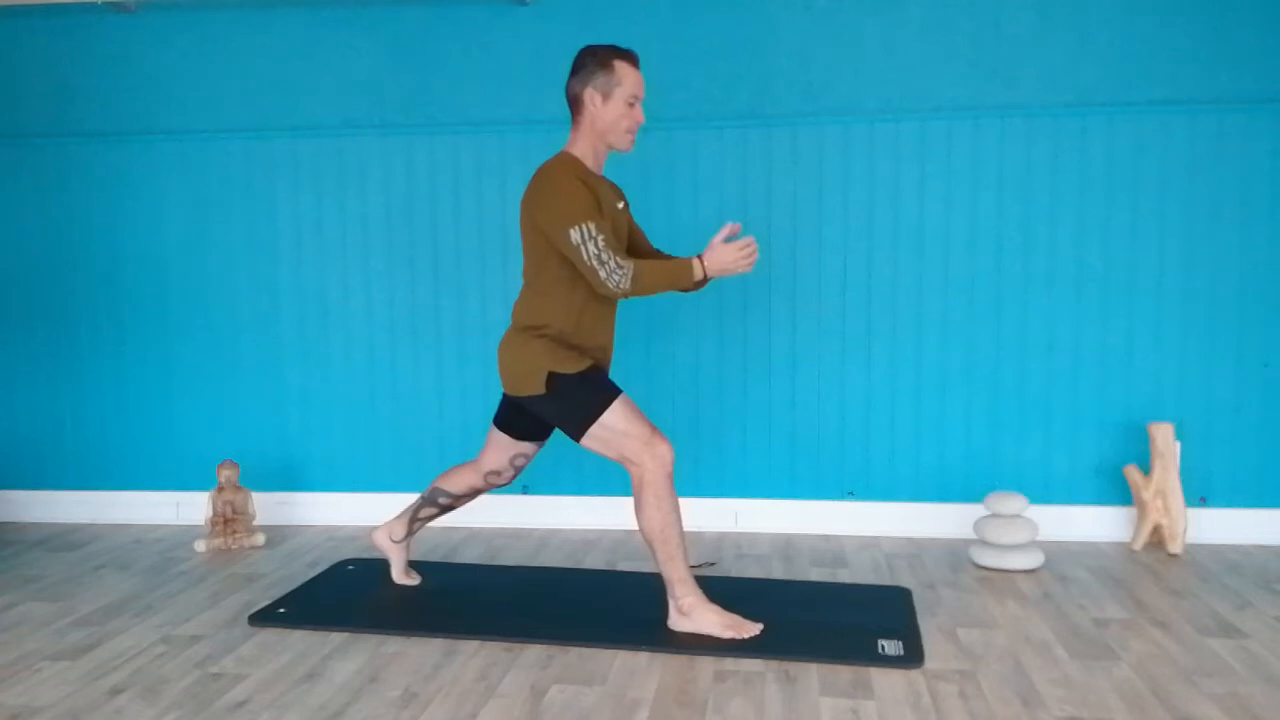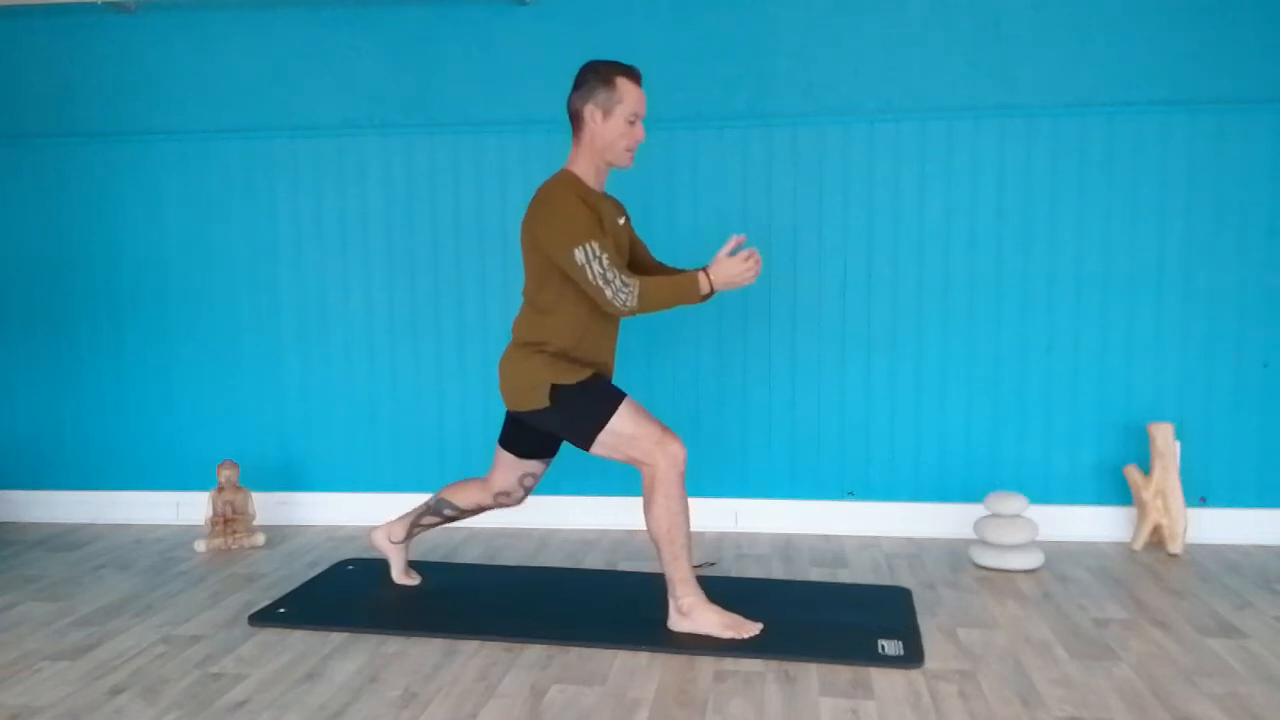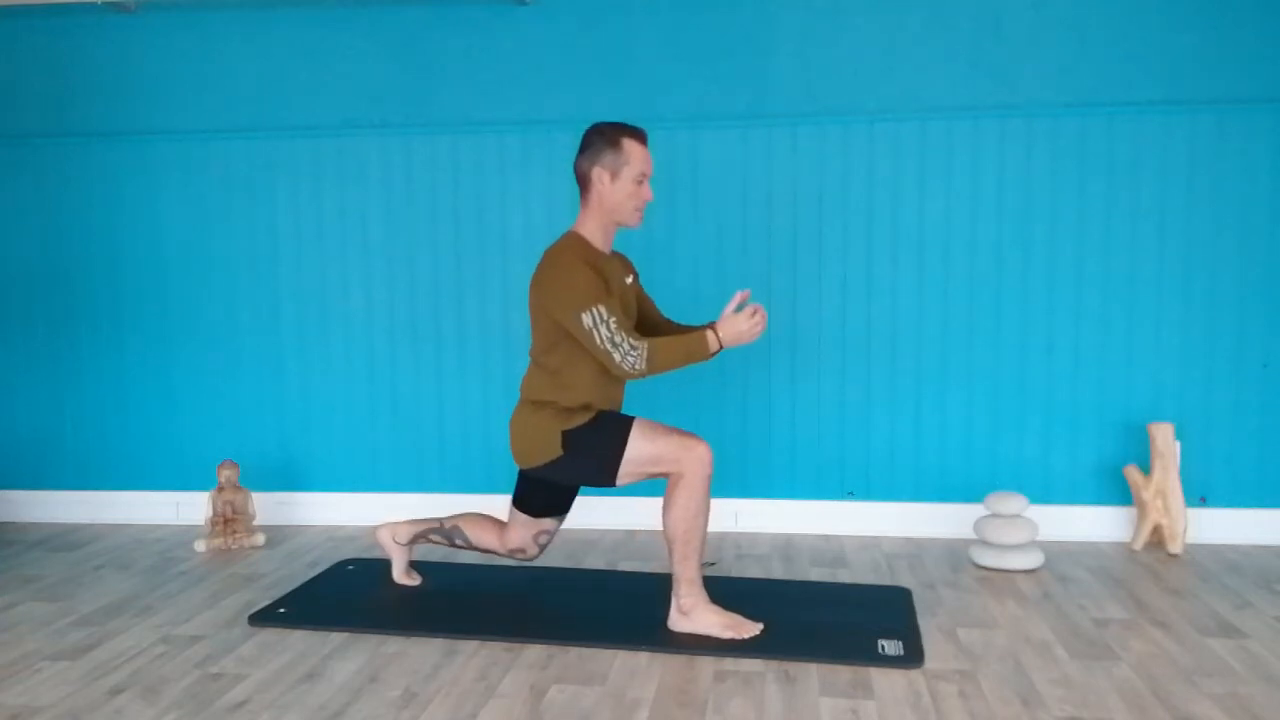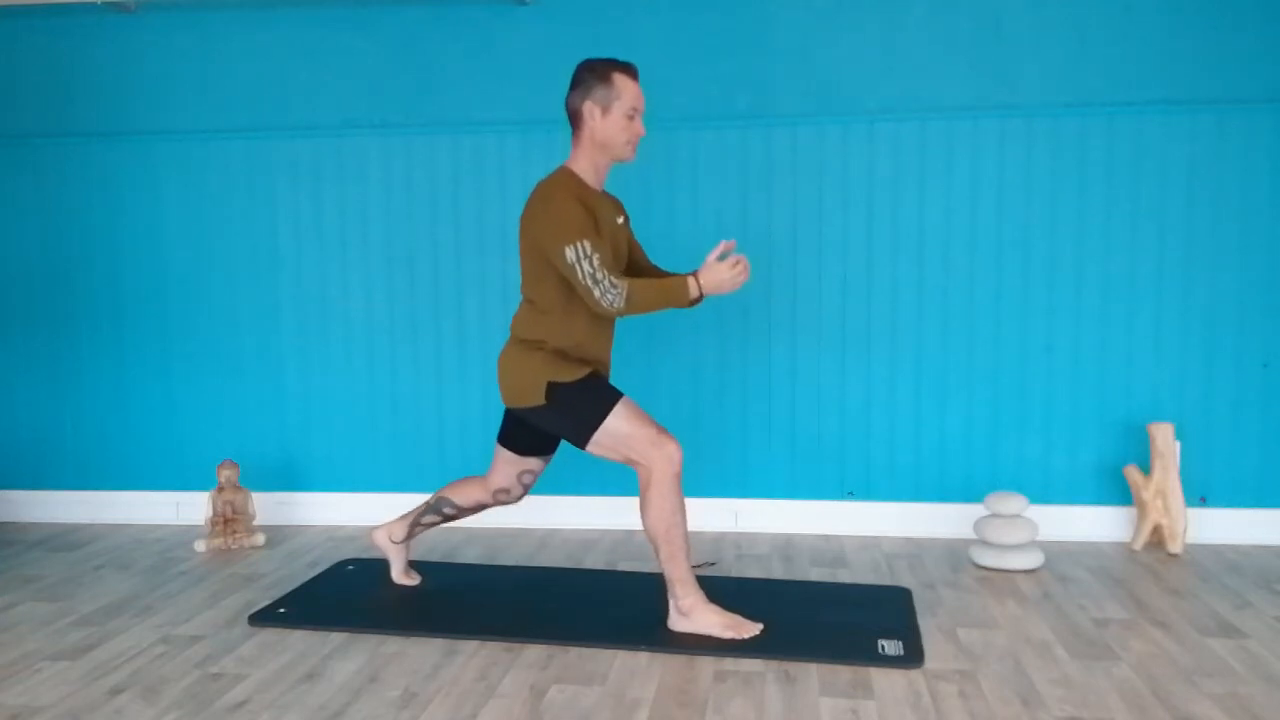
dt=0.7s
person 1, frame 1
left shoulder: (605, 192)
right shoulder: (559, 185)
left elbow: (648, 263)
right elbow: (613, 277)
left wrist: (703, 264)
right wrist: (702, 267)
left hip: (554, 359)
right hip: (547, 359)
left knee: (491, 470)
right knee: (653, 454)
left ankle: (397, 532)
right ankle: (687, 606)
person 1, frame 2
left shoulder: (608, 209)
right shoulder: (560, 204)
left elbow: (651, 275)
right elbow: (619, 295)
left wrist: (707, 276)
right wrist: (708, 281)
left hip: (553, 374)
right hip: (548, 374)
left knee: (501, 489)
right knee: (665, 453)
left ankle: (396, 533)
right ankle: (687, 606)
person 1, frame 3
left shoulder: (616, 267)
right shoulder: (568, 268)
left elbow: (659, 333)
right elbow: (628, 358)
left wrist: (716, 329)
right wrist: (717, 339)
left hip: (564, 428)
right hip: (556, 429)
left knee: (516, 545)
right knee: (692, 456)
left ankle: (401, 535)
right ankle: (689, 605)
person 1, frame 4
left shoulder: (606, 206)
right shoulder: (558, 202)
left elbow: (641, 276)
right elbow: (608, 296)
left wrist: (700, 280)
right wrist: (698, 287)
left hip: (552, 372)
right hip: (547, 372)
left knee: (503, 487)
right knee: (661, 453)
left ankle: (396, 533)
right ankle: (688, 606)
